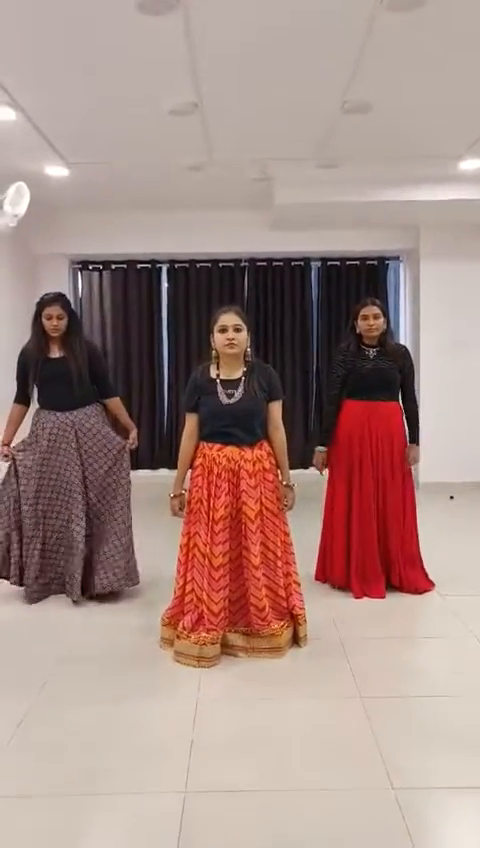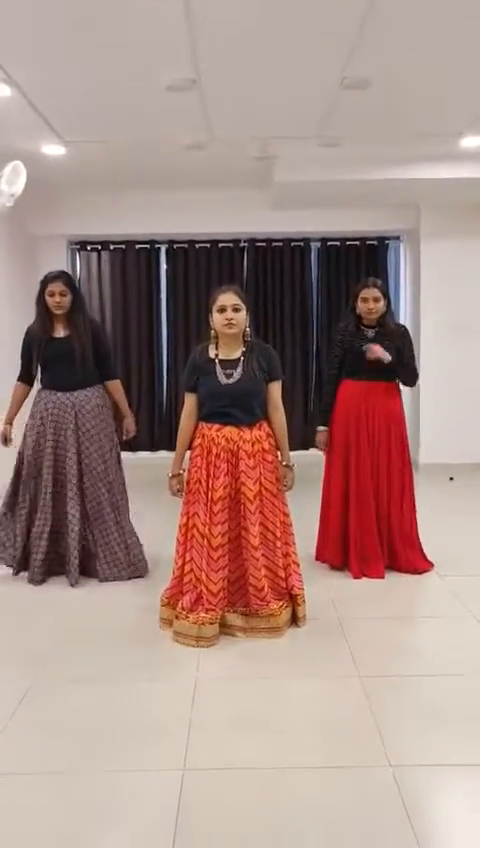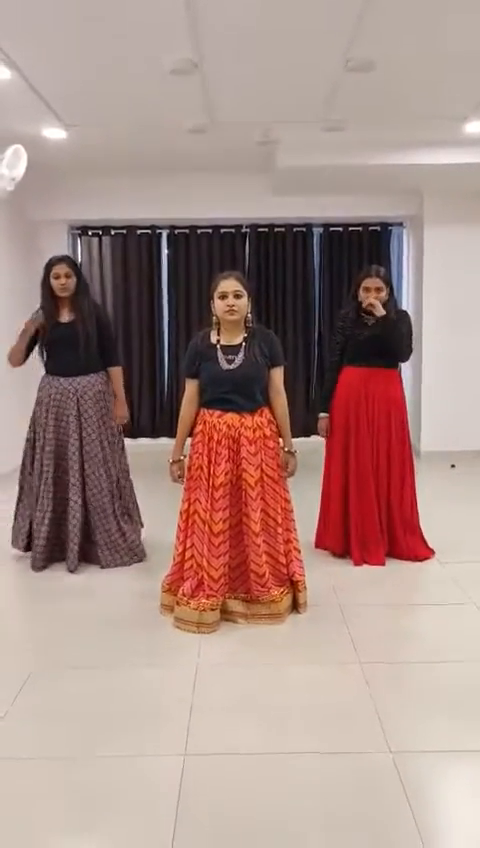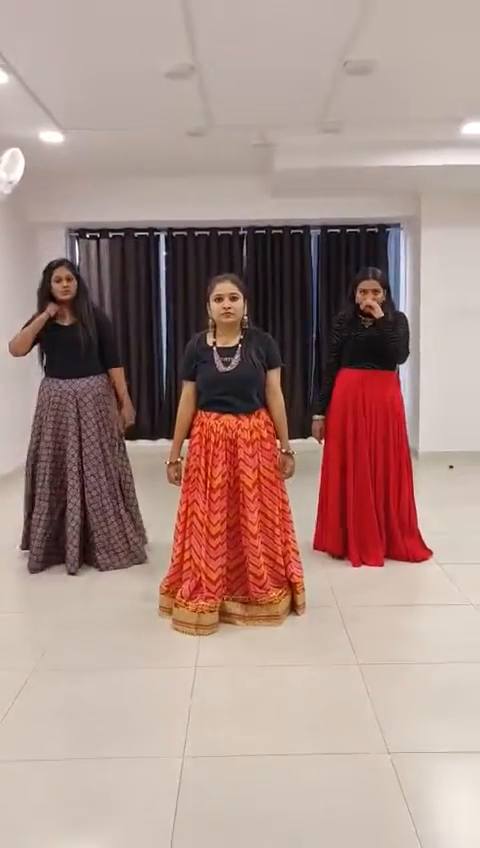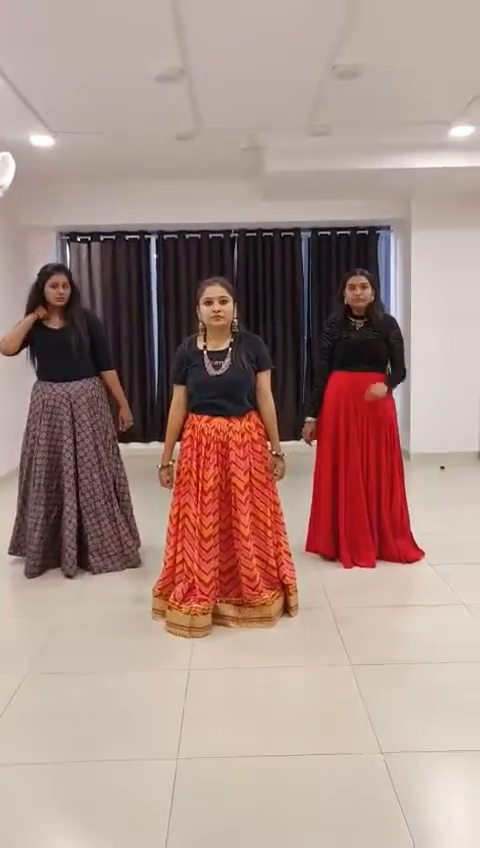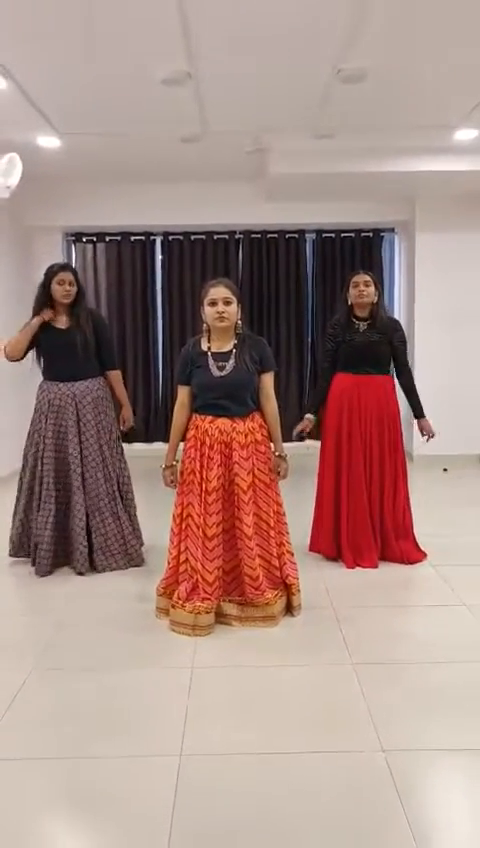
dt=0.3s
person 1, frame 1
left shoulder: (264, 375)
right shoulder: (200, 379)
left elbow: (276, 429)
right elbow: (190, 434)
left wrist: (286, 479)
right wrist: (177, 486)
left hip: (257, 472)
right hip: (211, 474)
left knee: (258, 550)
right knee: (211, 552)
left ankle: (260, 624)
right ankle: (207, 627)
person 1, frame 2
left shoulder: (264, 355)
right shoulder: (199, 359)
left elbow: (276, 409)
right elbow: (189, 414)
left wrist: (286, 459)
right wrist: (176, 466)
left hip: (256, 453)
right hip: (210, 454)
left knee: (257, 530)
right knee: (210, 532)
left ankle: (260, 603)
right ankle: (207, 607)
person 1, frame 3
left shoulder: (266, 341)
right shoulder: (200, 345)
left elbow: (278, 395)
right elbow: (190, 400)
left wrist: (288, 445)
right wrist: (177, 453)
left hip: (257, 439)
right hip: (213, 440)
left knee: (258, 516)
right knee: (211, 519)
left ankle: (261, 589)
right ankle: (208, 593)
person 1, frame 4
left shoulder: (262, 343)
right shoulder: (197, 347)
left elbow: (275, 396)
right elbow: (187, 402)
left wrist: (286, 447)
right wrist: (174, 454)
left hip: (255, 440)
right hip: (210, 442)
left knee: (257, 519)
right knee: (209, 521)
left ankle: (259, 591)
right ankle: (206, 593)
person 1, frame 5
left shoulder: (252, 345)
right shoulder: (187, 351)
left elbow: (265, 399)
right elbow: (178, 406)
left wrist: (276, 449)
right wrist: (165, 458)
left hip: (246, 443)
right hip: (201, 445)
left knee: (247, 521)
right knee: (201, 523)
left ankle: (252, 593)
right ankle: (198, 596)
person 1, frame 6
left shoulder: (256, 347)
right shoulder: (191, 352)
left elbow: (268, 400)
right elbow: (182, 406)
left wrist: (279, 450)
right wrist: (169, 458)
left hip: (248, 443)
right hip: (204, 445)
left knee: (251, 521)
right knee: (204, 523)
left ankle: (253, 592)
right ankle: (201, 595)
person 2, frame 1
left shoulder: (85, 349)
right shoulder: (30, 354)
left elbow: (107, 391)
left wrist: (131, 426)
left hip: (89, 429)
right hip: (49, 434)
left knee: (94, 504)
right knee: (48, 506)
left ankle: (95, 575)
right ankle: (48, 576)
person 2, frame 2
left shoulder: (89, 329)
right shoulder: (35, 333)
left elbow: (109, 374)
right elbow: (26, 379)
left wrist: (126, 413)
left hip: (90, 410)
right hip: (50, 413)
left knee: (95, 484)
right knee: (50, 486)
left ankle: (102, 556)
right ankle: (49, 556)
person 2, frame 3
left shoulder: (94, 314)
right shoulder: (42, 318)
left elbow: (112, 360)
right elbow: (16, 359)
left wrist: (121, 401)
right wrist: (27, 331)
left hip: (93, 396)
right hip: (55, 398)
left knee: (97, 470)
right knee: (53, 471)
left ankle: (104, 541)
right ankle: (52, 542)
person 2, frame 4
left shoulder: (94, 317)
right shoulder: (41, 321)
left elbow: (113, 362)
right elbow: (16, 349)
left wrist: (126, 403)
right wrist: (44, 316)
left hip: (93, 399)
right hip: (55, 401)
left knee: (98, 471)
right knee: (55, 472)
left ankle: (105, 543)
right ankle: (54, 543)
person 2, frame 5
left shoulder: (86, 320)
right shoulder: (33, 326)
left elbow: (105, 364)
left wrist: (123, 404)
right wrist: (32, 317)
left hip: (87, 401)
right hip: (49, 404)
left knee: (92, 474)
right knee: (49, 476)
left ankle: (99, 546)
right ankle: (47, 547)
person 2, frame 6
left shoulder: (92, 319)
right shoulder: (39, 323)
left elbow: (110, 364)
right elbow: (10, 353)
left wrist: (125, 404)
right wrist: (36, 321)
left hip: (92, 401)
right hip: (54, 403)
left knee: (96, 474)
right knee: (54, 475)
left ankle: (104, 545)
right ankle: (52, 545)
person 3, frame 1
left shoulder: (399, 353)
right shoulder: (346, 353)
left elbow: (410, 400)
right elbow: (332, 399)
left wrist: (414, 442)
right wrist: (323, 444)
left hip: (389, 432)
right hip: (352, 431)
left knee: (392, 504)
right knee: (353, 503)
left ankle: (398, 571)
right ankle: (354, 572)
person 3, frame 2
left shoulder: (398, 333)
right shoulder: (345, 332)
left elbow: (411, 377)
right elbow: (332, 379)
left wrist: (388, 359)
right wrist: (323, 423)
left hip: (386, 413)
right hip: (349, 412)
left knee: (389, 482)
right knee: (350, 483)
left ankle: (395, 551)
right ankle: (352, 551)
person 3, frame 3
left shoulder: (399, 318)
right shoulder: (346, 319)
left elbow: (403, 354)
right elbow: (334, 365)
left wrist: (382, 316)
right wrist: (324, 410)
left hip: (387, 398)
right hip: (350, 398)
left knee: (389, 468)
right knee: (351, 469)
left ankle: (396, 537)
right ankle: (351, 538)
person 3, frame 4
left shoulder: (396, 320)
right shoulder: (343, 321)
left elbow: (400, 356)
right elbow: (331, 367)
left wrist: (380, 318)
right wrist: (319, 411)
left hip: (384, 400)
right hip: (348, 399)
left knee: (387, 472)
right knee: (349, 471)
left ankle: (394, 539)
right ankle: (350, 539)
person 3, frame 5
left shoulder: (387, 324)
right shoulder: (334, 325)
left elbow: (400, 370)
right elbow: (323, 371)
left wrist: (385, 386)
right wrist: (311, 415)
left hip: (377, 404)
right hip: (339, 402)
left knee: (380, 473)
right knee: (340, 473)
left ankle: (387, 540)
right ankle: (343, 540)
person 3, frame 6
left shoulder: (391, 326)
right shoulder: (337, 326)
left elbow: (403, 371)
right elbow: (326, 372)
left wrist: (419, 414)
right wrist: (310, 413)
left hip: (380, 403)
right hip: (344, 403)
left knee: (383, 474)
right knee: (345, 473)
left ankle: (389, 542)
right ankle: (347, 542)
